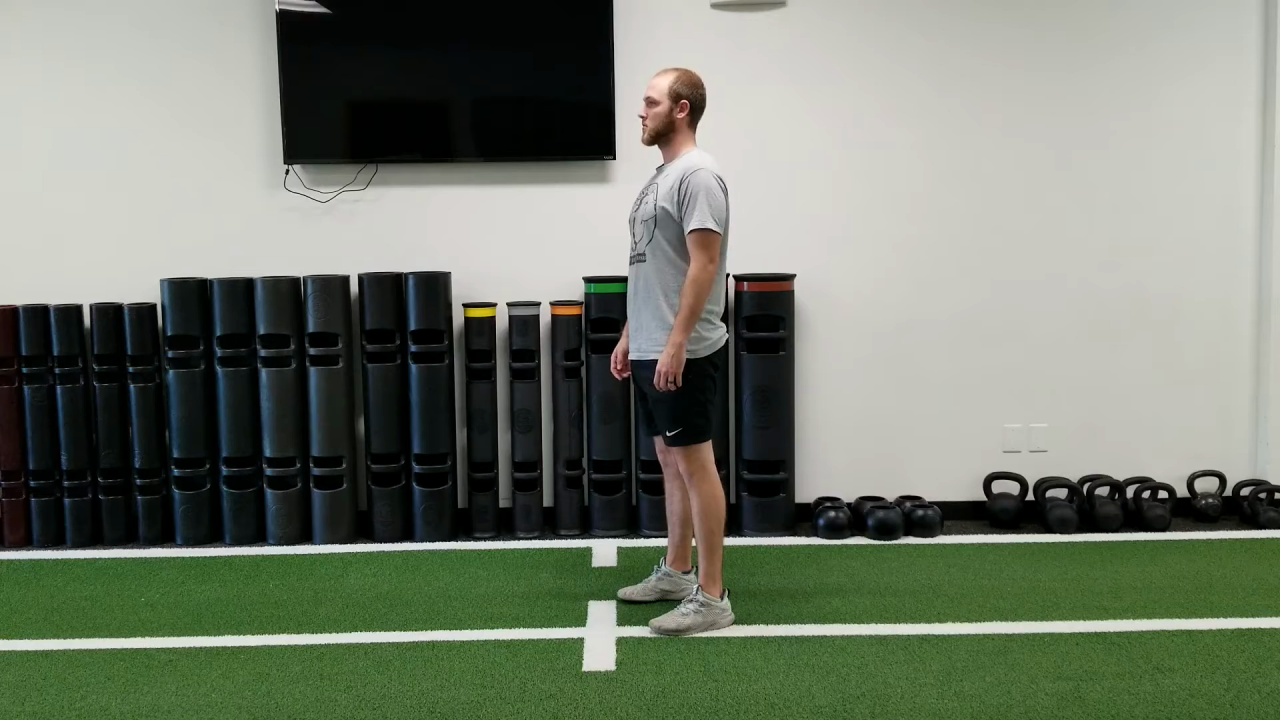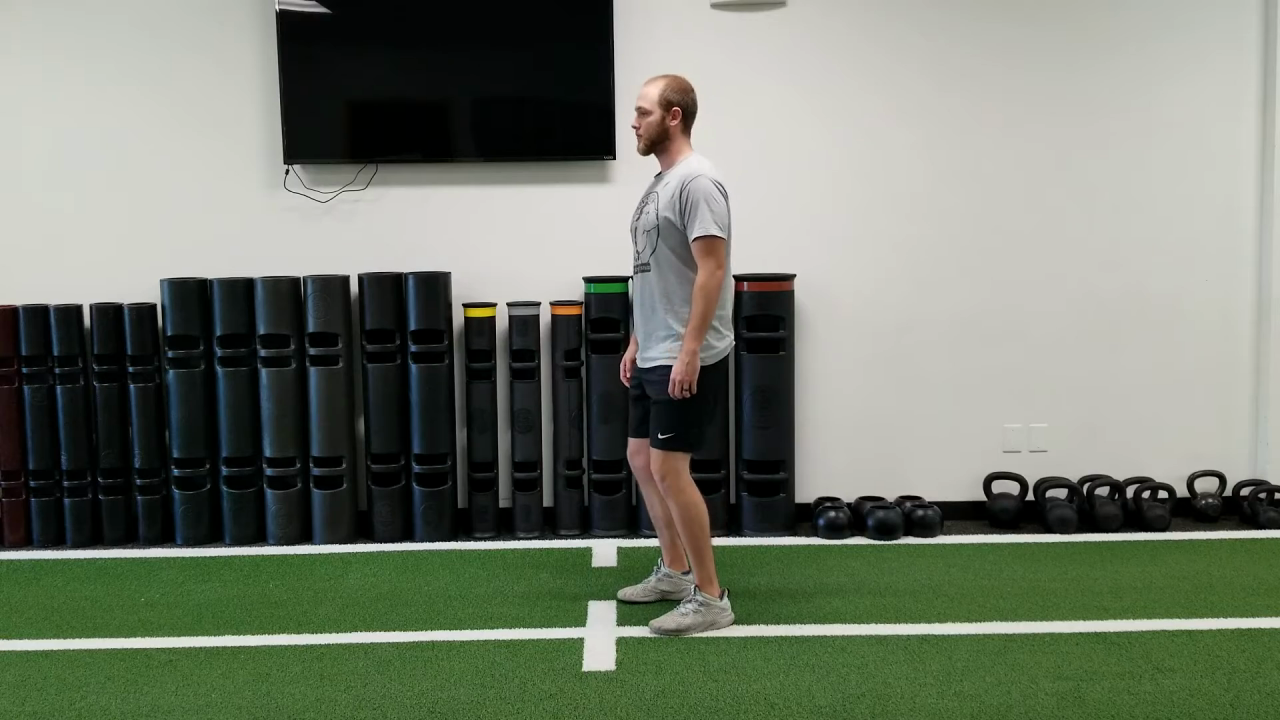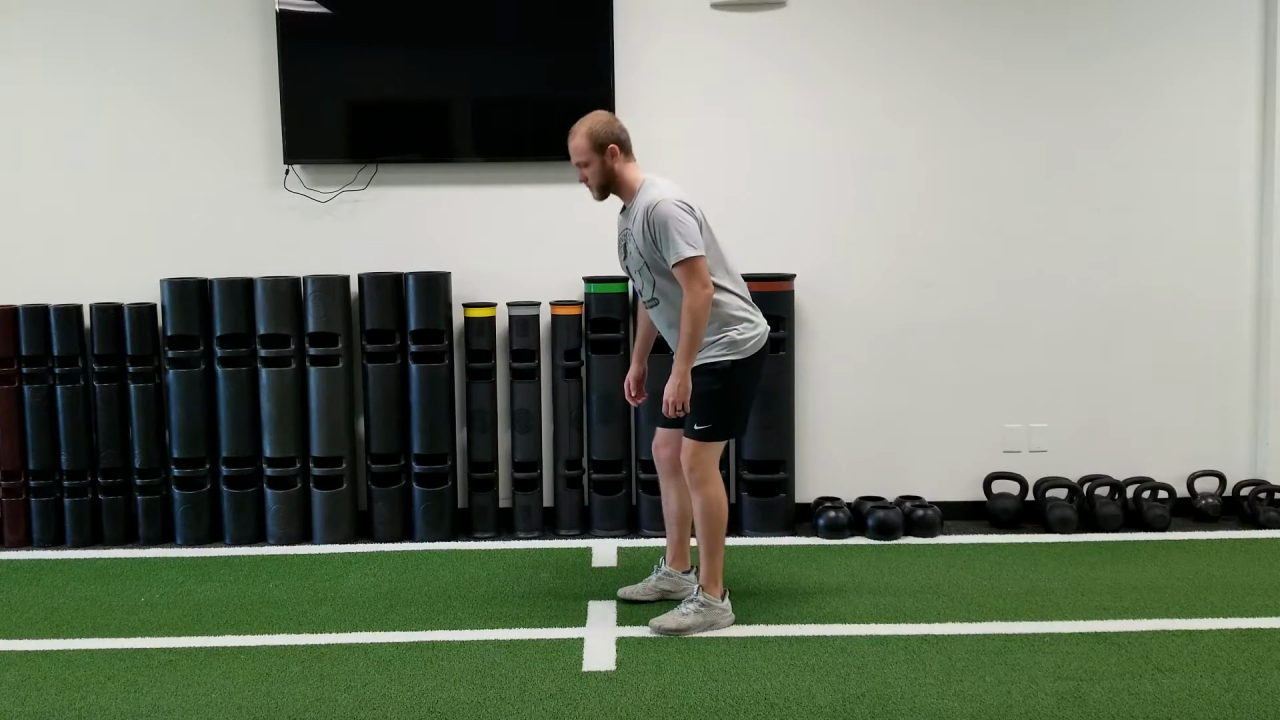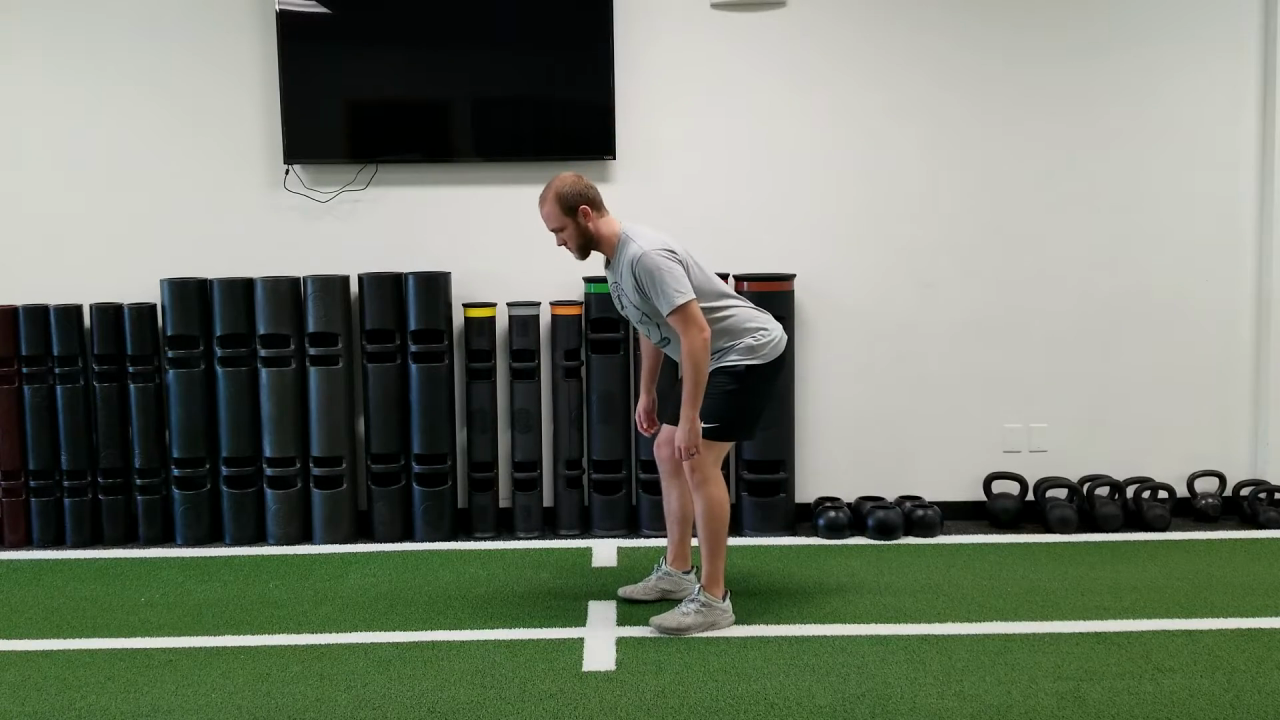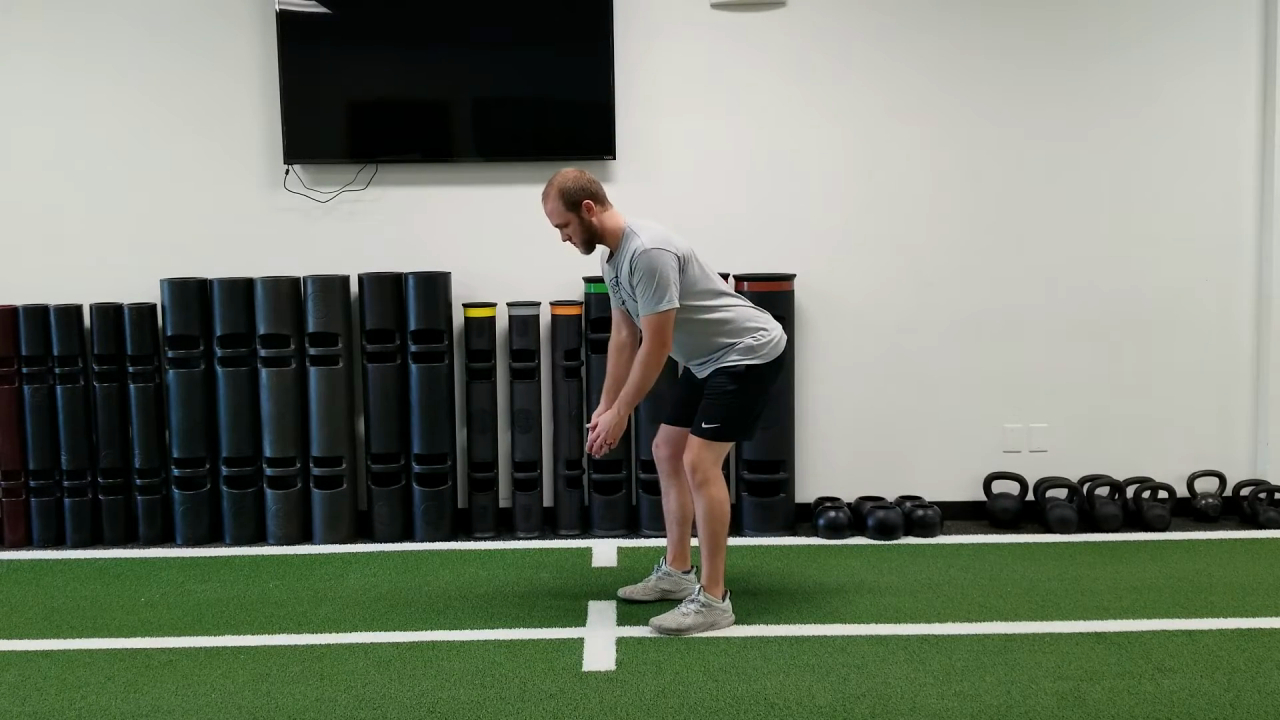
dt=0.7s
person 1, frame 1
left shoulder: (697, 174)
right shoulder: (663, 176)
left elbow: (703, 265)
left wrist: (676, 344)
right wrist: (629, 337)
left hip: (682, 353)
right hip: (651, 351)
left knee: (694, 466)
right knee: (670, 464)
left ankle: (711, 596)
right ankle: (675, 571)
person 1, frame 2
left shoulder: (696, 181)
right shoulder: (660, 183)
left elbow: (712, 270)
left wrist: (689, 352)
right wrist: (635, 344)
left hip: (685, 359)
right hip: (655, 357)
left knee: (668, 470)
right knee: (642, 460)
left ankle: (710, 597)
right ankle: (674, 572)
person 1, frame 3
left shoulder: (662, 204)
right shoulder: (632, 210)
left elbow: (699, 288)
left wrist: (681, 371)
right wrist: (638, 362)
left hip: (729, 347)
right hip: (698, 351)
left knee: (696, 462)
right knee: (666, 455)
left ankle: (712, 597)
right ankle: (675, 571)
person 1, frame 4
left shoulder: (645, 255)
right shoulder: (616, 260)
left elbow: (696, 335)
right elbow: (652, 329)
left wrist: (691, 419)
right wrist: (648, 394)
left hip: (750, 351)
right hip: (717, 354)
left knee: (697, 460)
right knee: (666, 452)
left ankle: (712, 598)
right ankle: (677, 572)
person 1, frame 5
left shoulder: (648, 252)
right shoulder: (613, 257)
left elbow: (656, 347)
right elbow: (624, 336)
left wrist: (620, 414)
right wrist: (603, 407)
left hip: (749, 352)
right hip: (710, 357)
left knee: (699, 463)
right knee: (667, 452)
left ankle: (713, 598)
right ankle: (677, 572)
